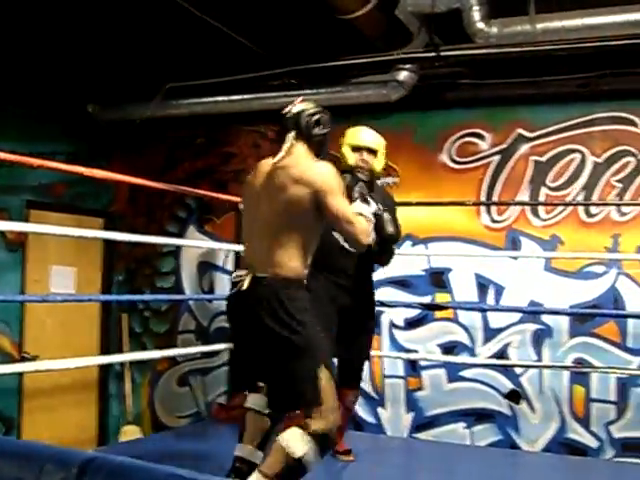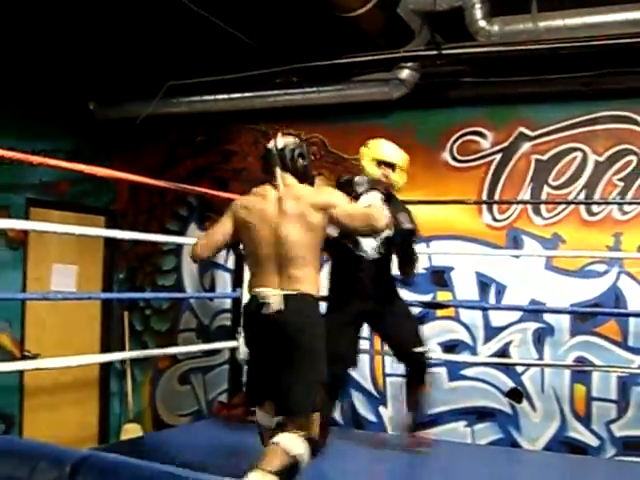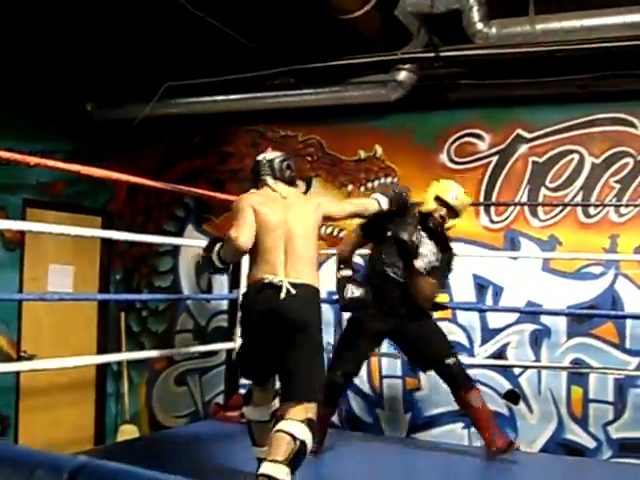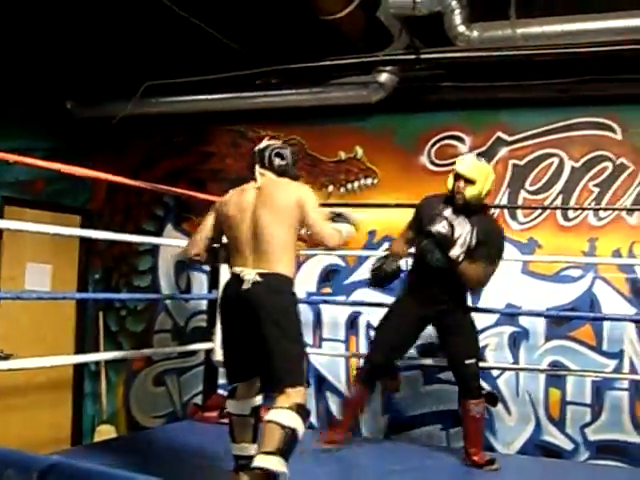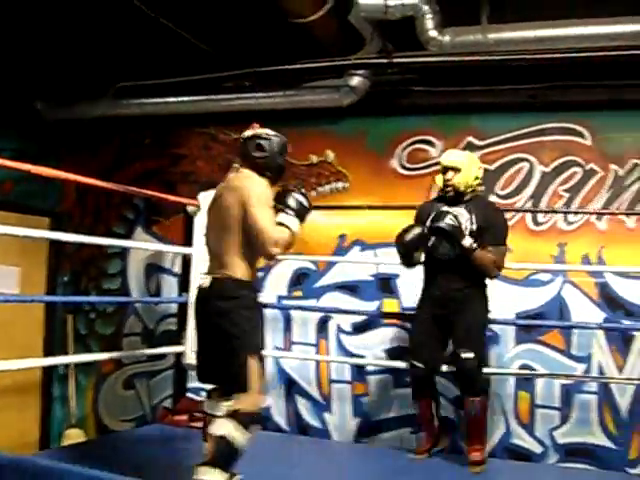
dt=0.2s
person 1, frame 1
left shoulder: (259, 172)
right shoulder: (318, 173)
right elbow: (361, 237)
right wrist: (363, 204)
left hip: (243, 294)
right hip: (282, 298)
left knee: (266, 384)
right knee: (320, 420)
person 1, frame 2
left shoulder: (245, 204)
right shoulder: (319, 196)
left elbow: (200, 252)
right elbow: (377, 222)
left hip: (258, 312)
right hip: (300, 313)
left knee: (269, 397)
right knee: (303, 425)
person 1, frame 3
left shoulder: (248, 201)
right shoulder: (311, 203)
left elbow: (237, 241)
right elbow: (360, 207)
left wrist: (216, 254)
right wrist: (388, 198)
left hip: (259, 300)
right hip: (302, 304)
left knee: (261, 385)
right knee: (302, 406)
person 1, frame 4
left shoulder: (227, 199)
right shoulder: (297, 192)
left elbow: (194, 251)
right elbow: (329, 239)
right wrist: (345, 223)
left hip: (236, 293)
right hip: (273, 294)
left knee: (246, 383)
right knee: (291, 396)
person 1, frame 5
left shoulder: (227, 189)
right shoulder: (252, 184)
right elbow: (272, 247)
left wrist: (282, 209)
right wrist: (292, 211)
left hip: (218, 295)
right hip: (230, 298)
left knee: (227, 385)
right knee: (246, 401)
person 2, frame 1
left shoulder: (383, 200)
left elbow: (385, 259)
left wrist: (387, 240)
left hip: (361, 292)
right hip: (324, 288)
left knee: (352, 367)
left ankle: (337, 434)
person 2, frame 2
left shoulder: (400, 213)
right shoulder: (343, 195)
left elbow: (408, 271)
left wrist: (407, 244)
left hip: (383, 294)
right hip: (345, 297)
left knee: (415, 357)
right knee: (336, 371)
left ankle: (414, 422)
person 2, frame 3
left shoulder: (442, 249)
right shoulder: (392, 216)
left elbow: (424, 299)
right elbow: (348, 244)
left wrist: (412, 262)
right wrist: (345, 279)
left hip: (410, 317)
right hip: (371, 310)
left knee: (455, 373)
right knee: (338, 377)
left ankle: (494, 440)
right ankle: (314, 440)
person 2, frame 4
left shoulder: (490, 232)
right shoulder: (432, 207)
left elbow: (475, 281)
right elbow: (404, 239)
left wrist: (448, 252)
right wrist: (387, 261)
left hip: (451, 305)
right hip: (413, 298)
left knee: (467, 375)
right knee: (376, 361)
left ankle: (475, 449)
right ankle: (342, 428)
person 2, frame 5
left shoulder: (487, 213)
right shoulder: (429, 209)
left elbow: (493, 267)
right elbow: (410, 261)
left wrist: (462, 240)
right wrist: (407, 246)
left hip: (469, 300)
right hip: (432, 300)
left knee: (468, 368)
right knee: (420, 372)
left ankle: (476, 444)
right ankle: (432, 436)
